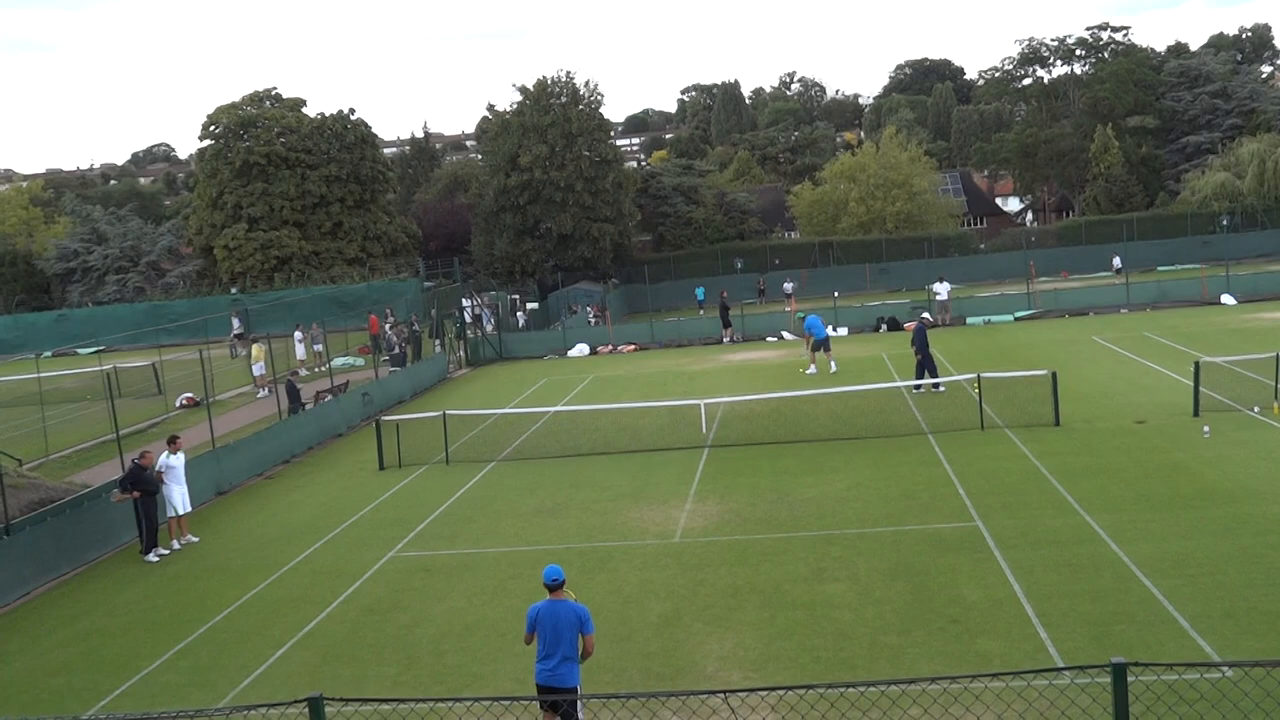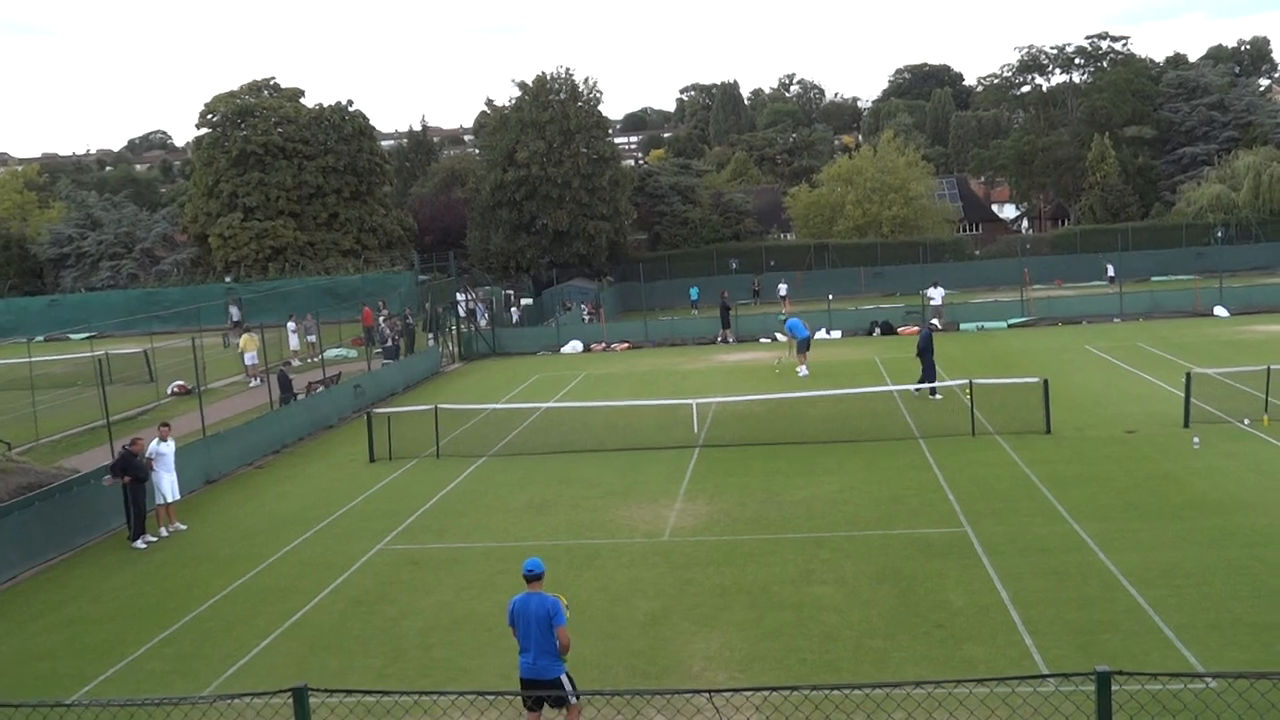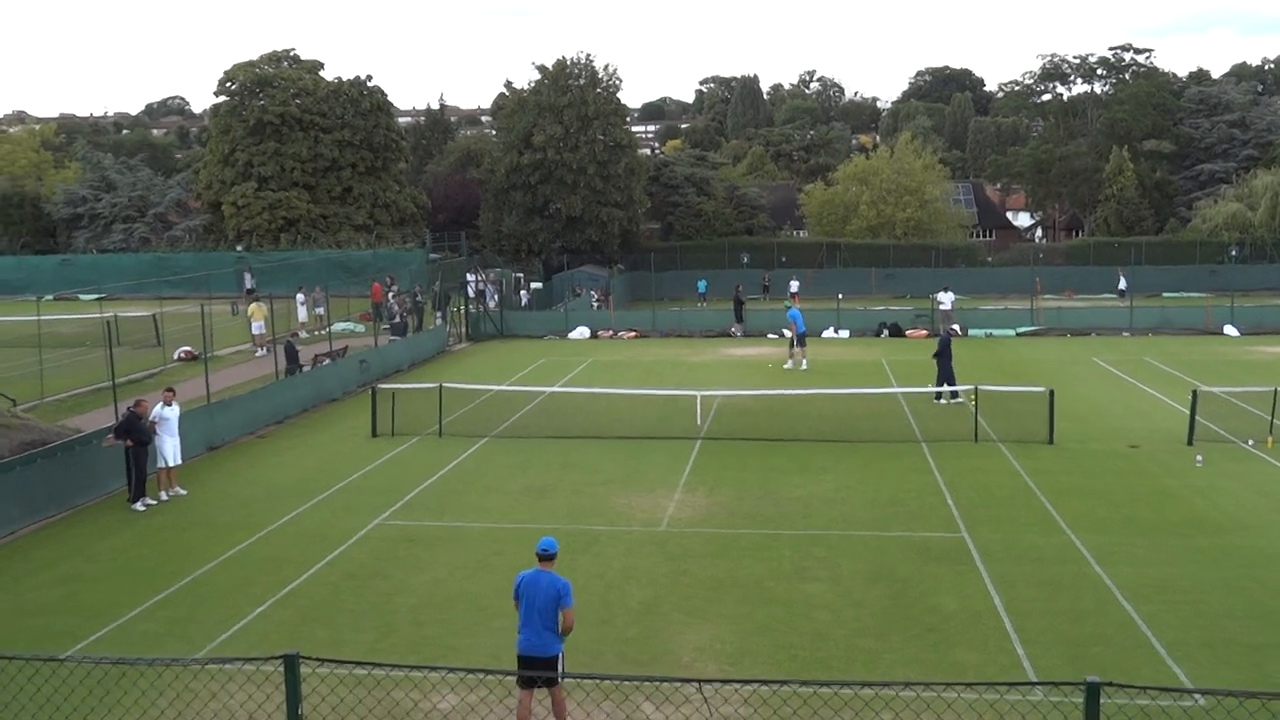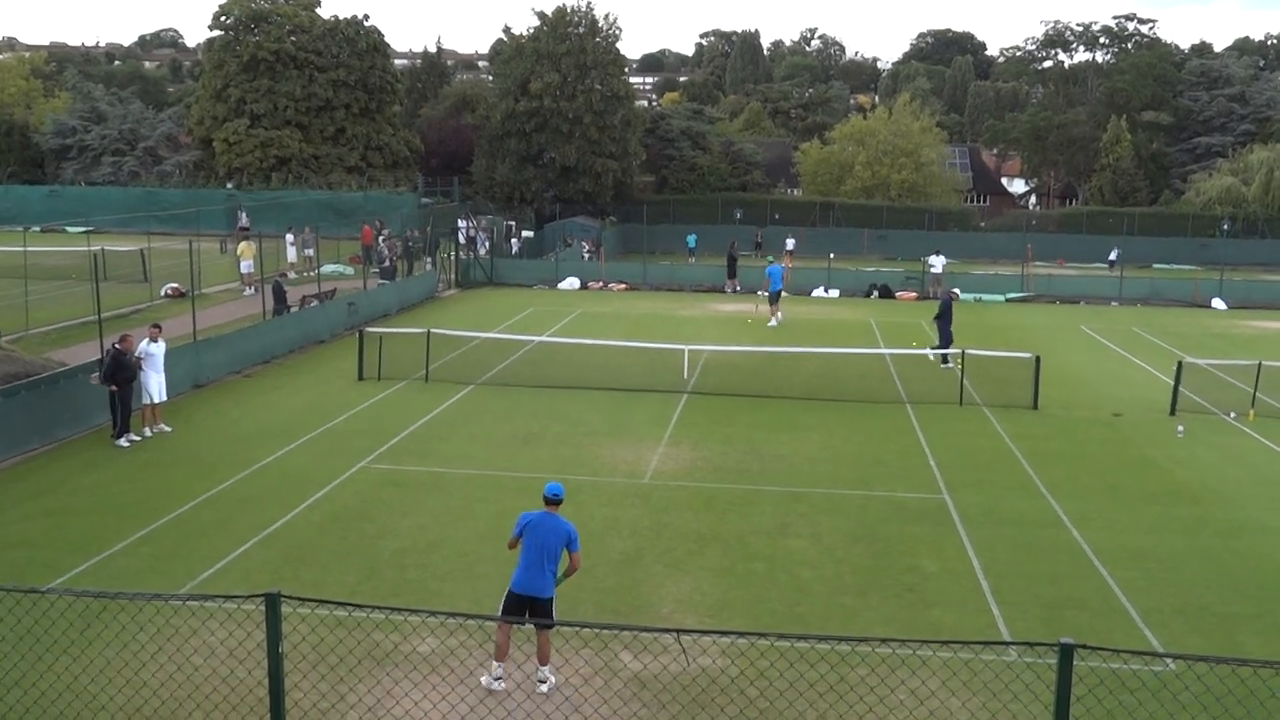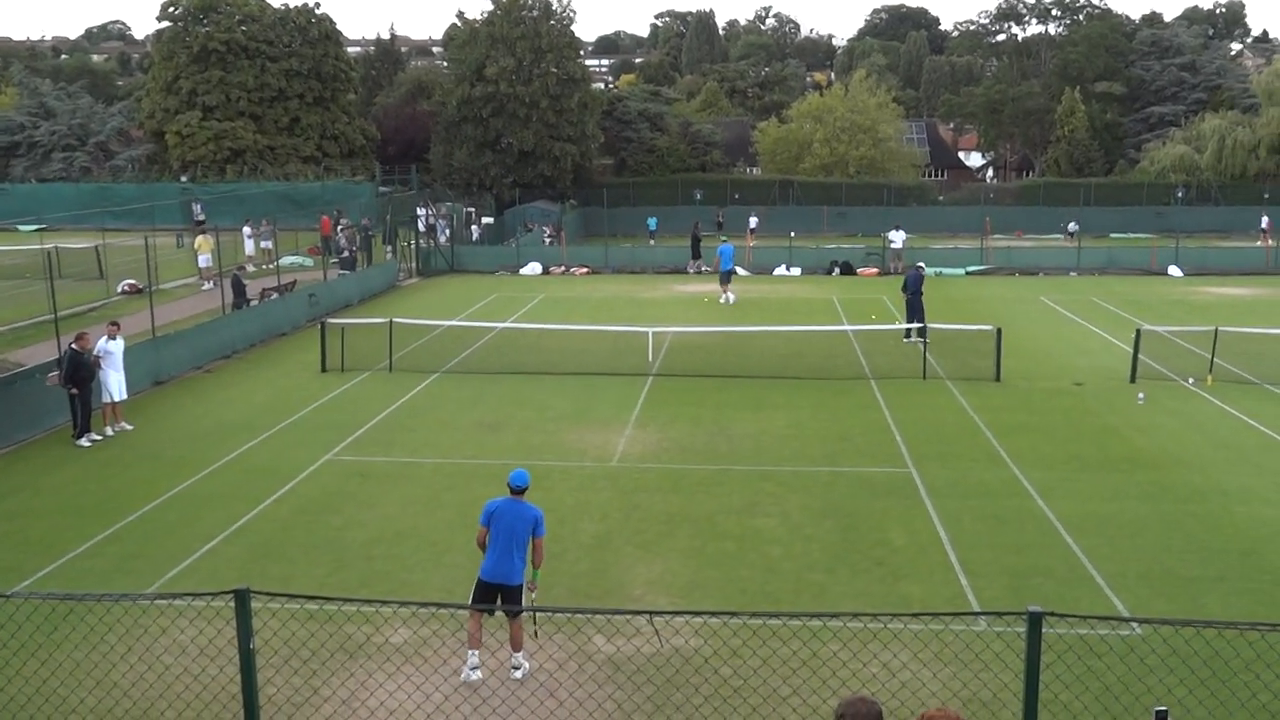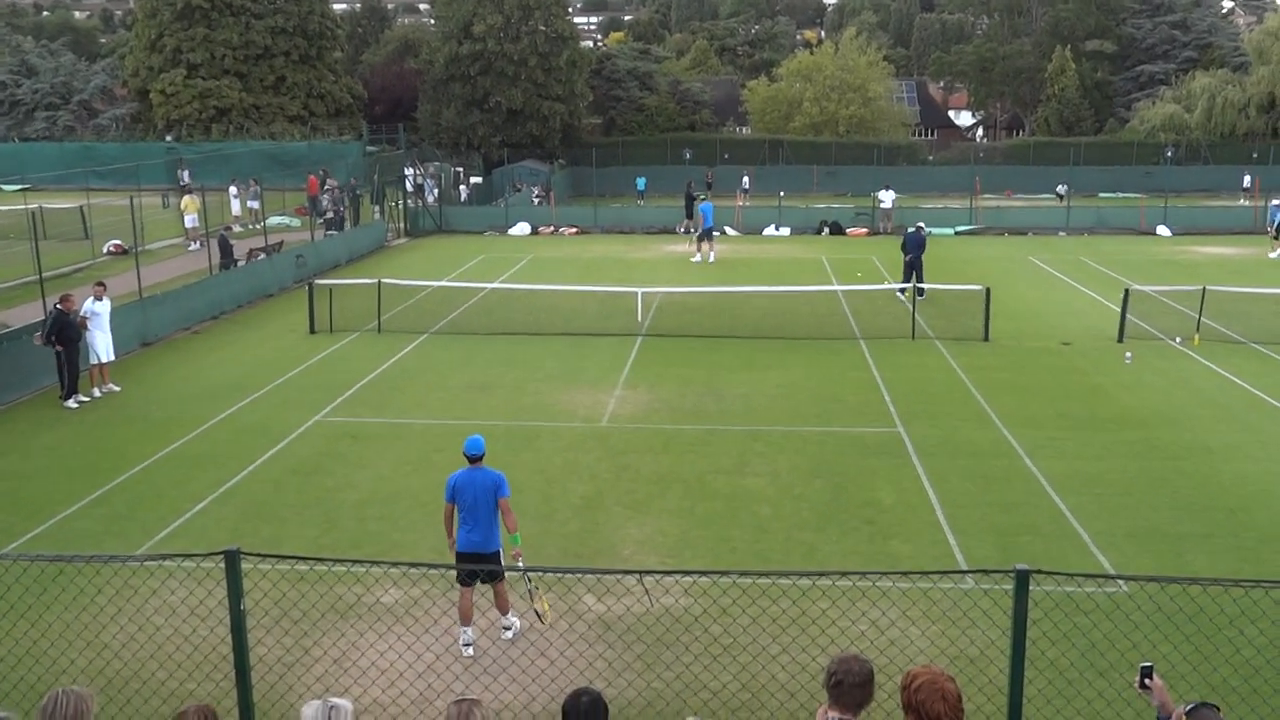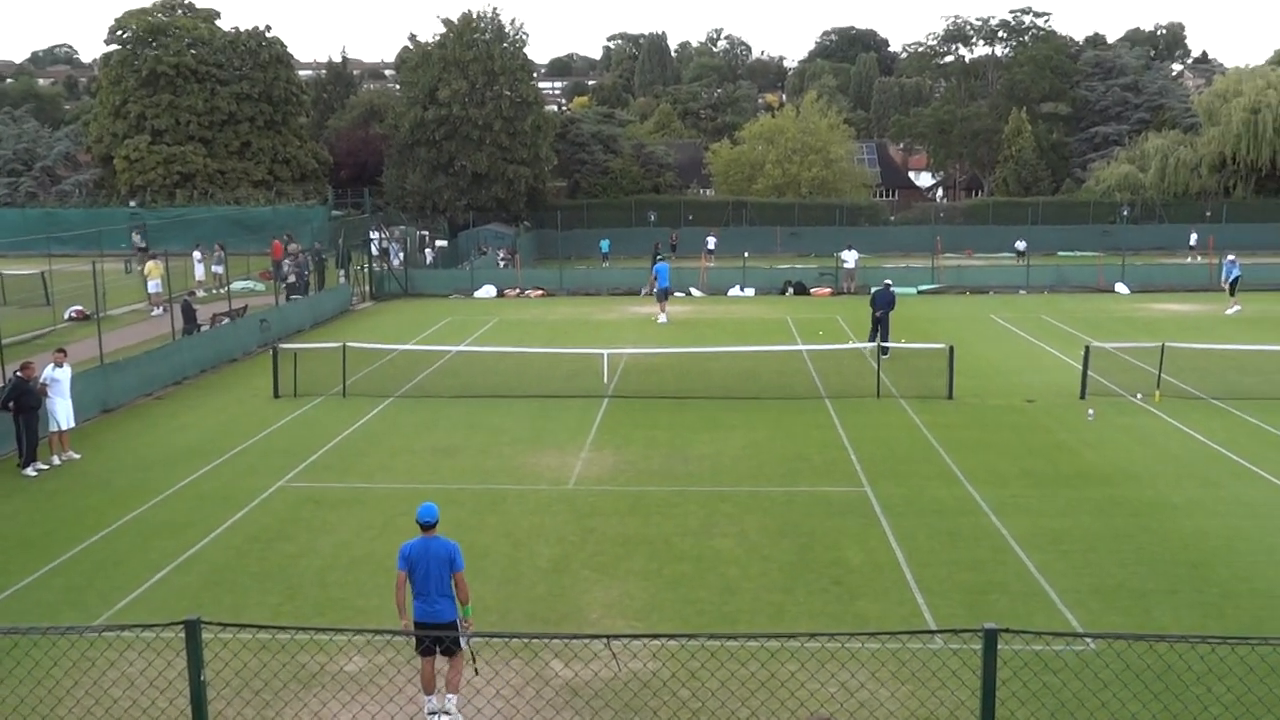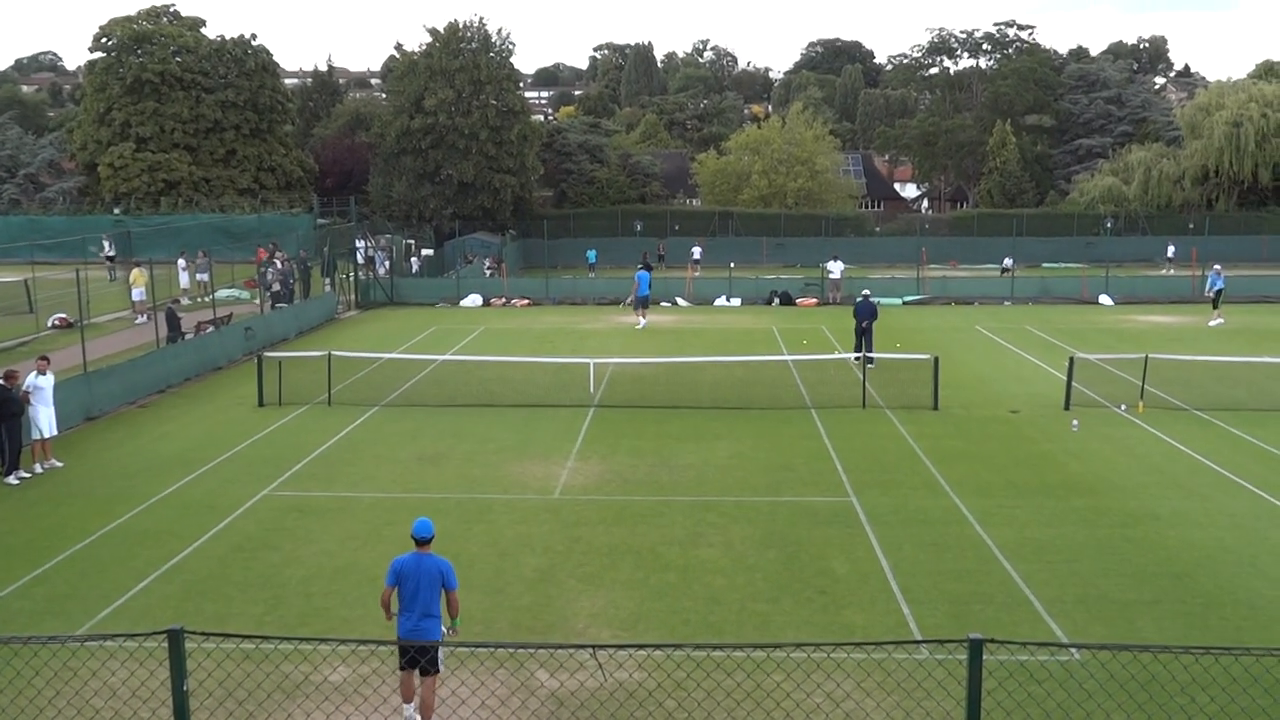
dt=0.4s
person 1, frame 1
left shoulder: (535, 610)
right shoulder: (580, 611)
left elbow: (527, 641)
right elbow: (590, 648)
left hip: (543, 677)
right hip: (568, 678)
person 1, frame 2
left shoulder: (514, 603)
right shoulder: (552, 604)
right elbow: (564, 642)
right wrist: (562, 656)
left hip: (527, 671)
right hip: (552, 670)
person 1, frame 3
left shoulder: (521, 578)
right shoulder: (562, 585)
right elbow: (568, 622)
right wrist: (561, 637)
left hip: (525, 647)
right hip: (551, 648)
left knee: (525, 694)
right knee: (556, 691)
person 1, frame 4
left shoulder: (527, 518)
right shoulder: (568, 529)
left elbow: (511, 545)
right elbow: (576, 564)
right wrist: (560, 579)
left hip: (519, 586)
right hip: (545, 591)
left knee: (503, 628)
right knee: (543, 635)
left ankle: (497, 676)
right ankle: (543, 679)
person 1, frame 5
left shoulder: (492, 506)
right shoulder: (535, 514)
left elbow: (480, 539)
right elbow: (538, 549)
right wrist: (535, 576)
left hip: (488, 574)
right hip: (515, 577)
left knee: (475, 616)
right knee: (515, 621)
left ankle: (473, 664)
right ankle: (517, 666)
person 1, frame 6
left shoulder: (454, 479)
right shoulder: (497, 478)
left elbow: (448, 514)
right elbow: (506, 511)
left wrist: (450, 537)
right wrist: (516, 542)
left hip: (465, 545)
right hip: (490, 545)
left knee: (466, 593)
right knee: (499, 586)
left ankle: (467, 641)
right ankle: (508, 626)
person 1, frame 7
left shoulder: (407, 549)
right shoulder: (451, 547)
left elbow: (400, 585)
right elbow: (460, 583)
left wrist: (403, 617)
right wrist: (467, 613)
left hip: (421, 616)
right hip: (447, 615)
left knee: (427, 663)
right knee: (456, 660)
person 1, frame 8
left shoulder: (398, 563)
right shoulder: (443, 566)
left elbow: (385, 597)
right elbow: (452, 601)
left wrist: (388, 613)
right wrist: (454, 623)
left hip: (405, 631)
right hip: (430, 633)
left knee: (406, 673)
right knee: (428, 682)
